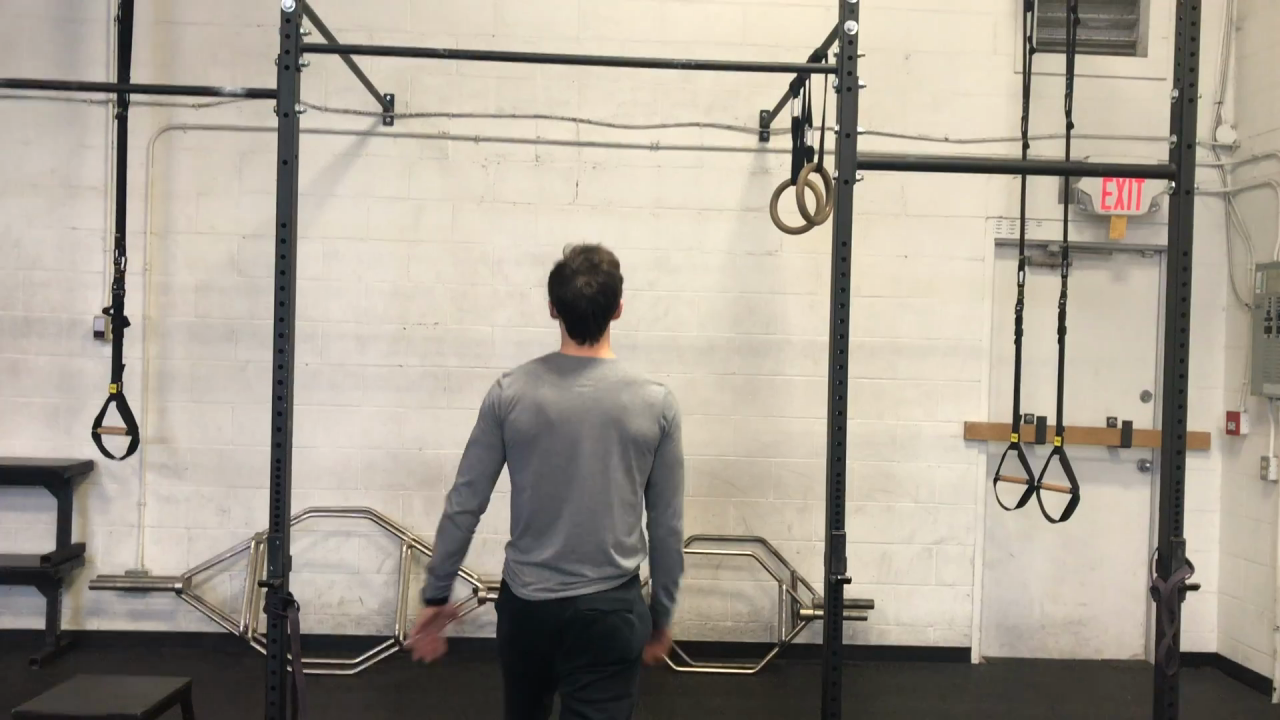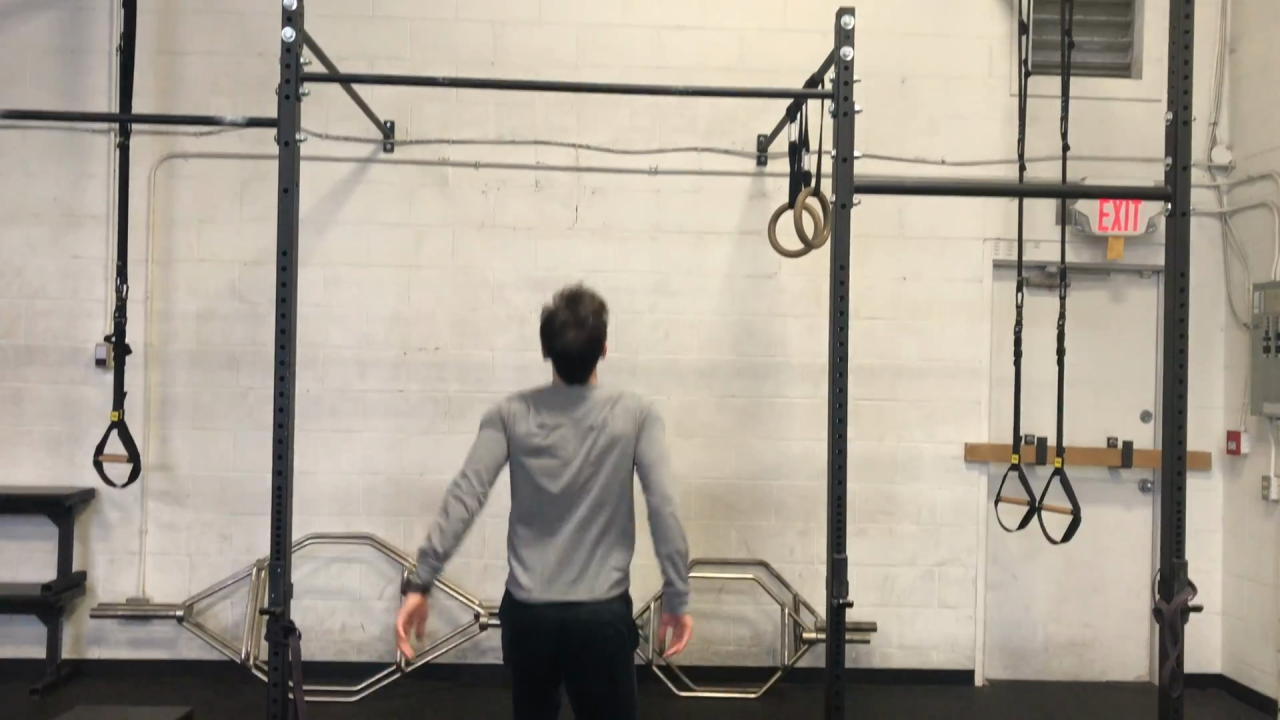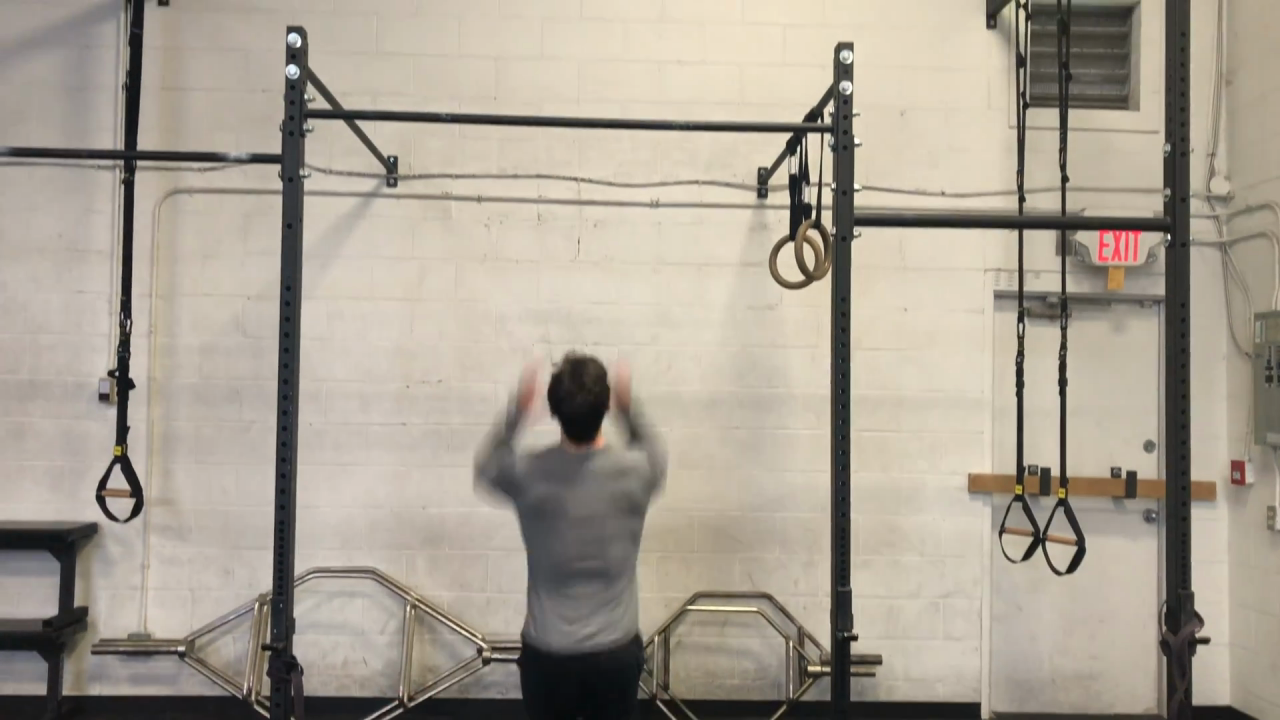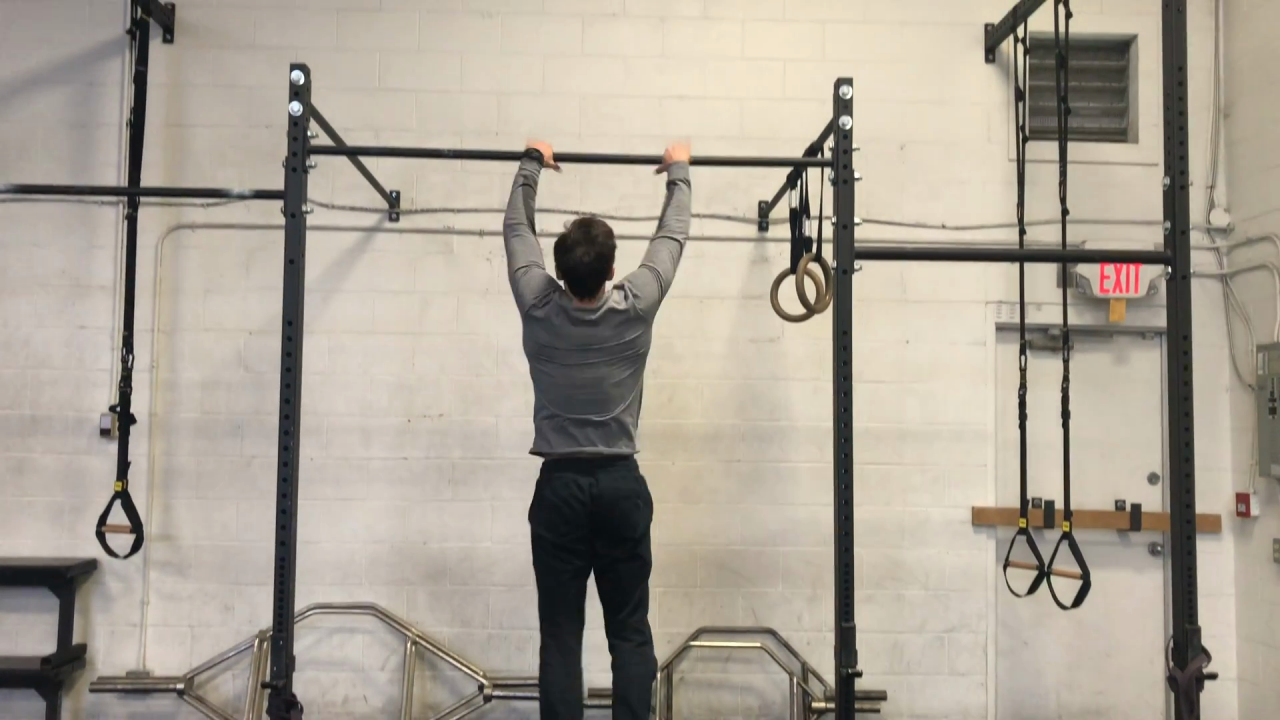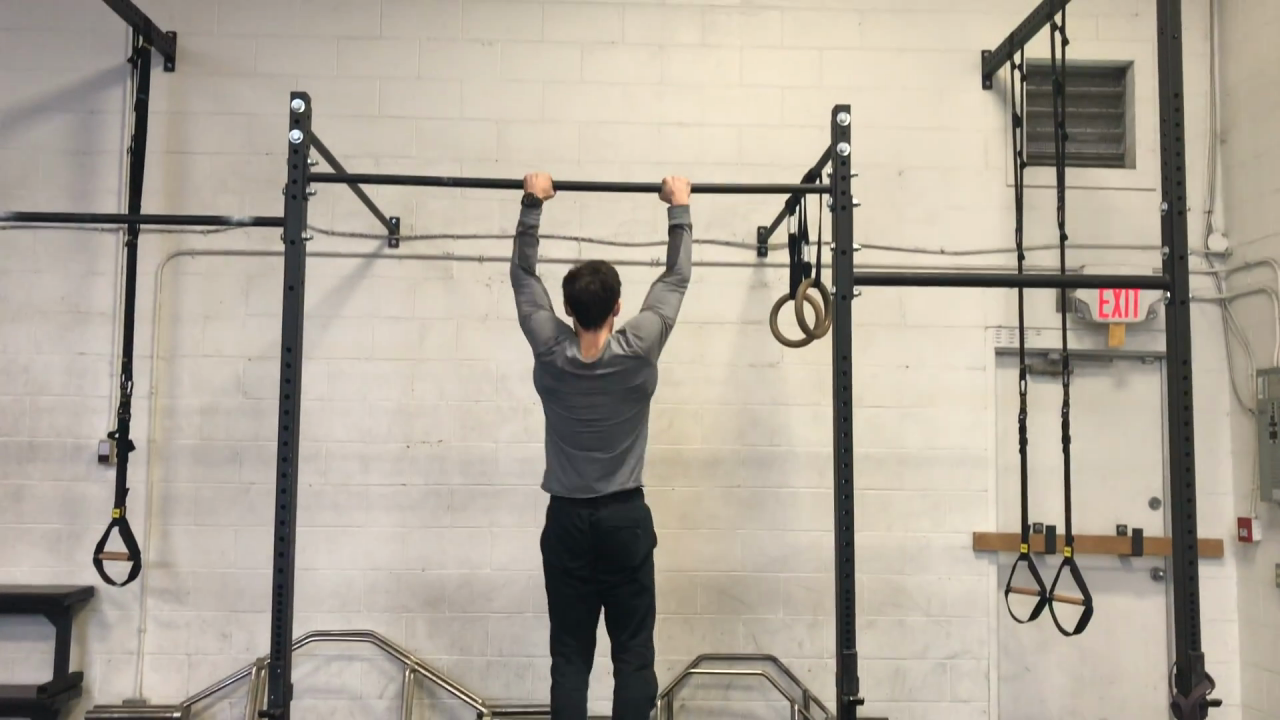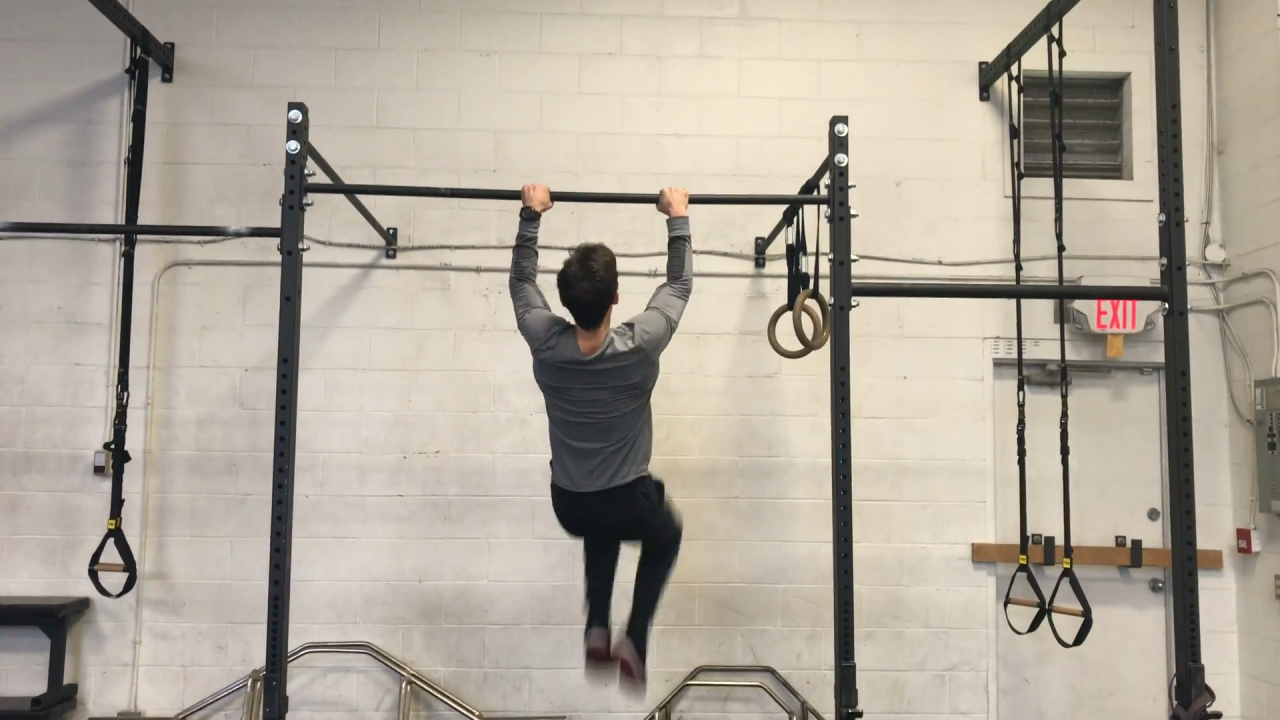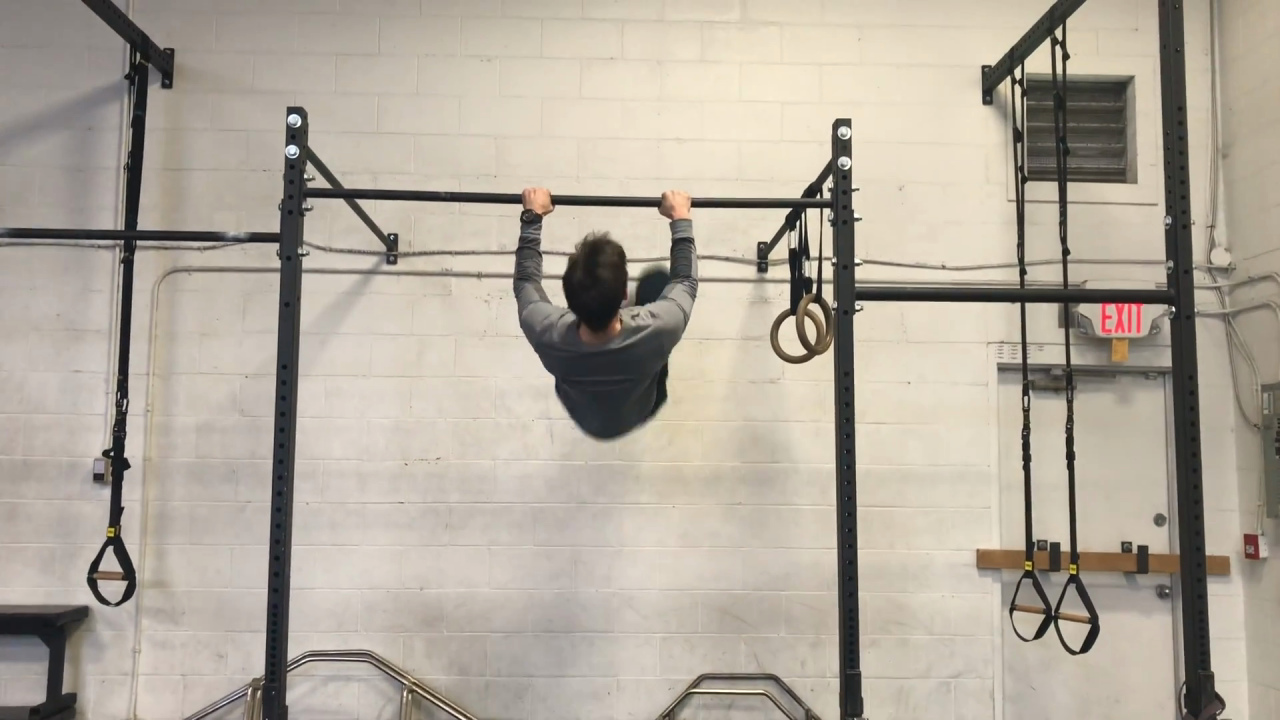
dt=0.3s
person 1, frame 1
left shoulder: (509, 393)
right shoulder: (654, 402)
left elbow: (464, 503)
right elbow: (667, 524)
left wrist: (436, 596)
right wrist: (661, 614)
left hip: (526, 602)
right hip: (608, 607)
person 1, frame 2
left shoulder: (509, 417)
right shoulder: (636, 416)
left elbow: (463, 495)
right elbow: (664, 506)
left wrist: (419, 584)
right wrist: (677, 598)
left hip: (527, 612)
right hip: (601, 613)
person 1, frame 3
left shoulder: (524, 474)
right shoulder: (639, 471)
left elbow: (485, 468)
left wrist: (515, 413)
right wrist: (629, 411)
left hip: (546, 656)
right hip: (616, 655)
person 1, frame 4
left shoulder: (538, 308)
right shoulder: (636, 308)
left elbow: (516, 227)
right elbow: (672, 235)
left wrist: (532, 163)
right wrist: (677, 171)
left hip: (558, 488)
right hip: (621, 486)
left knee: (559, 637)
right knee: (630, 636)
person 1, frame 5
left shoulder: (548, 350)
right shoulder: (640, 349)
left elbow: (523, 274)
right elbow: (675, 278)
left wrist: (532, 204)
right wrist: (679, 207)
left hip: (566, 520)
right hip: (625, 517)
left knee: (570, 661)
right knee: (633, 661)
person 1, frame 6
left shoulder: (546, 340)
right shoulder: (640, 345)
left elbow: (520, 285)
right elbow: (679, 286)
left wrist: (532, 215)
right wrist: (678, 219)
left hip: (569, 501)
right hip: (630, 500)
right knee: (664, 533)
left ankle: (597, 632)
right ankle: (633, 646)
person 1, frame 7
left shoulder: (548, 333)
right shoulder: (656, 330)
left elbow: (526, 281)
right elbow: (684, 283)
left wrist: (532, 217)
right wrist: (681, 221)
right hip: (633, 413)
right knee: (656, 276)
